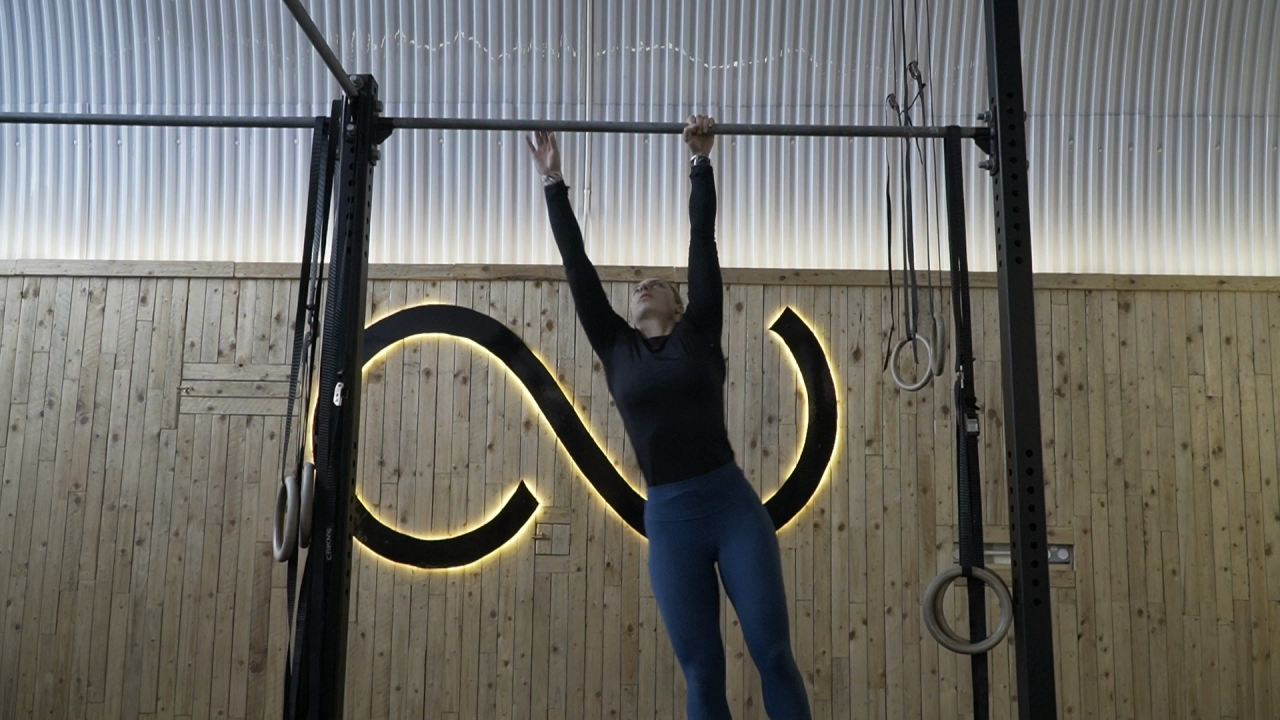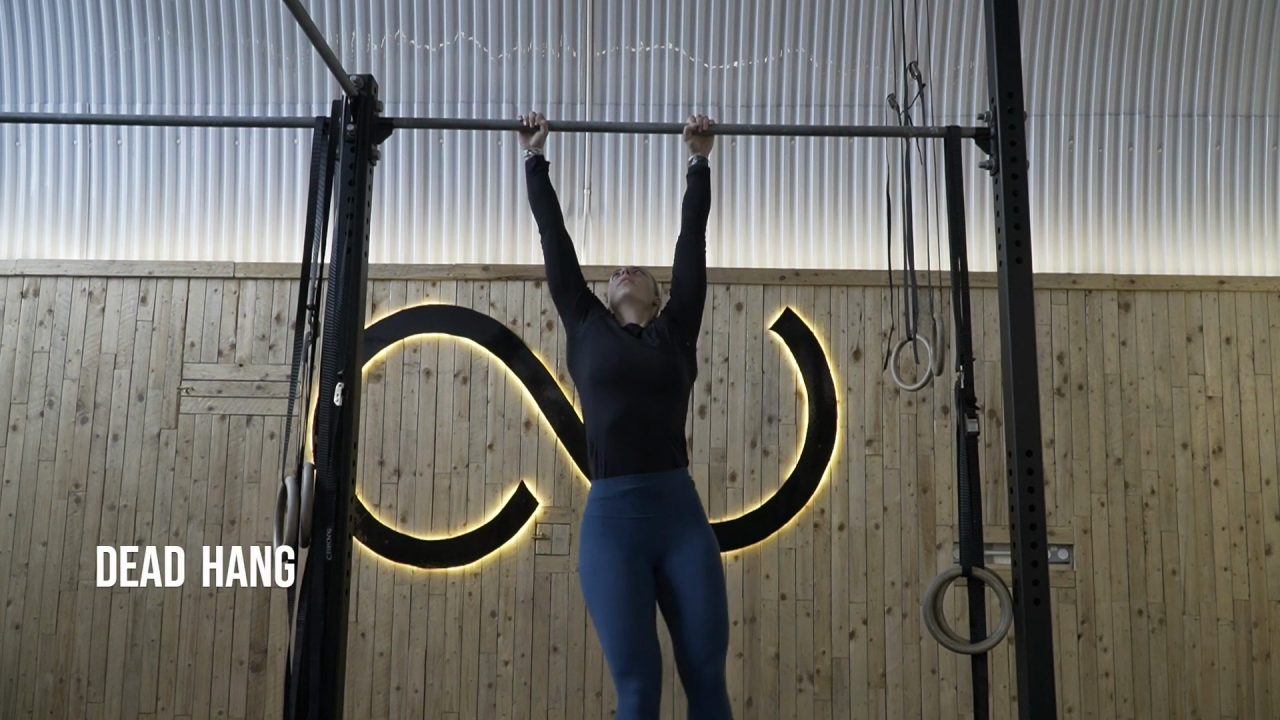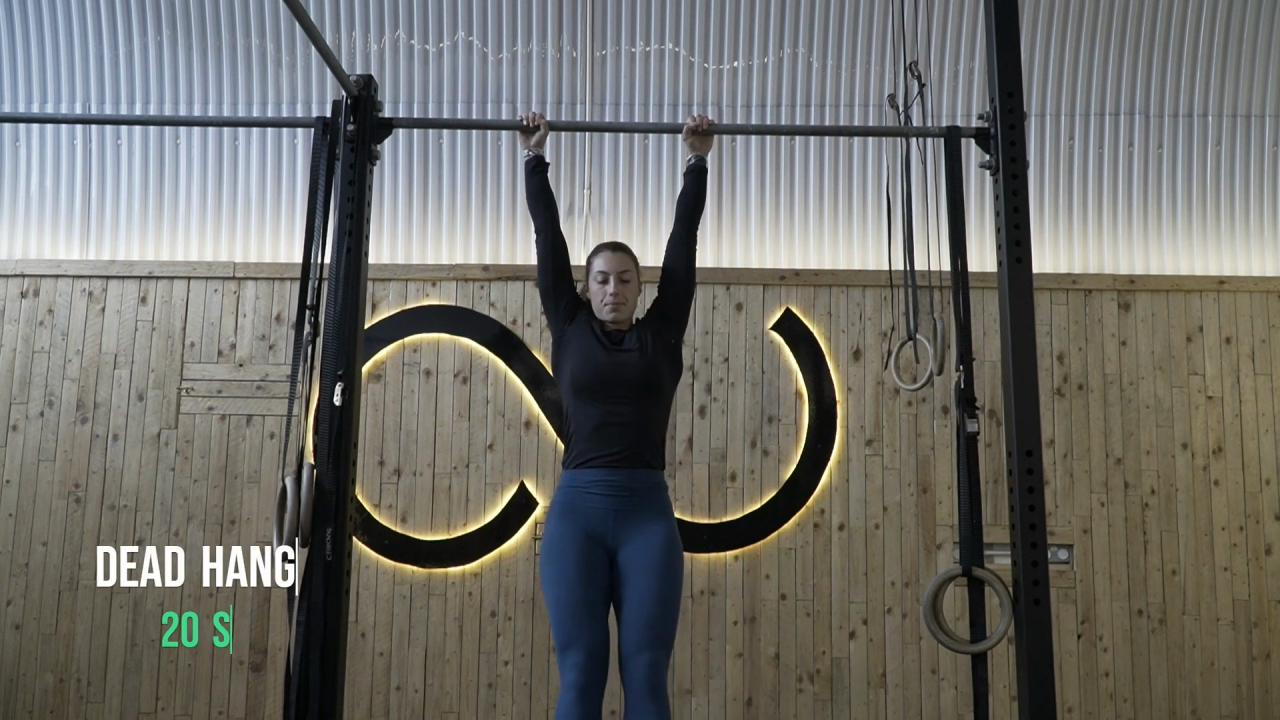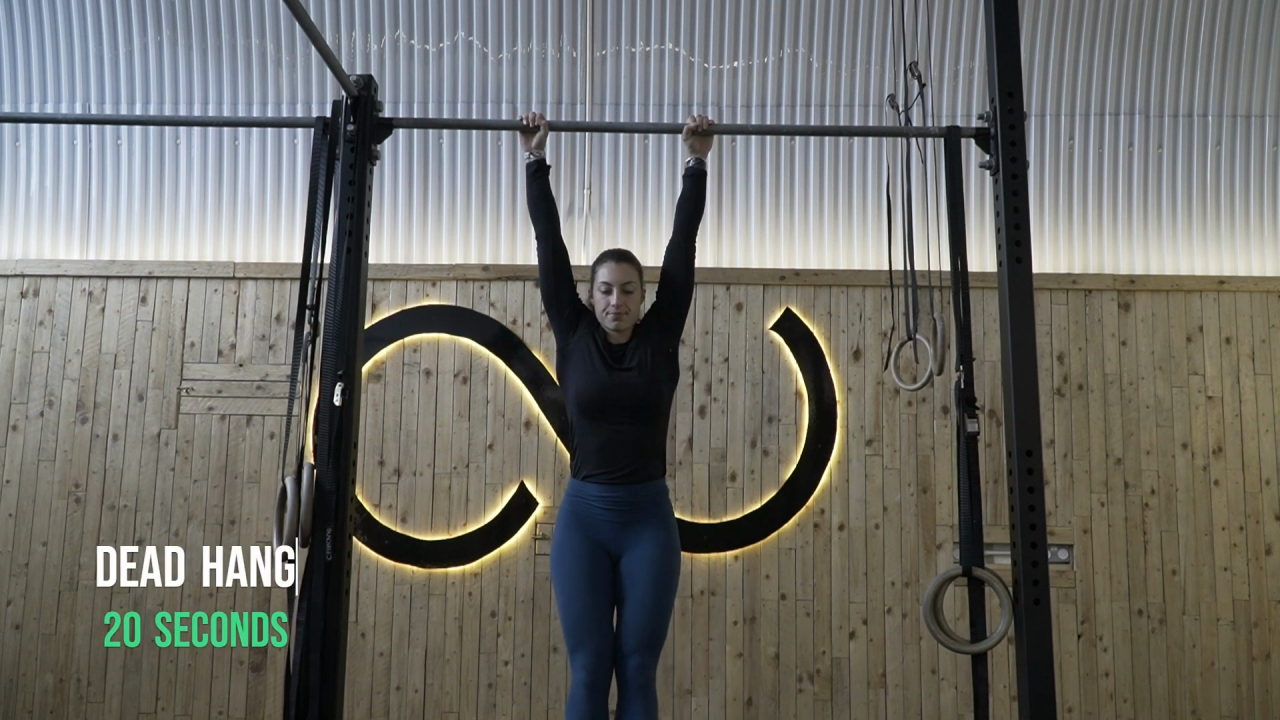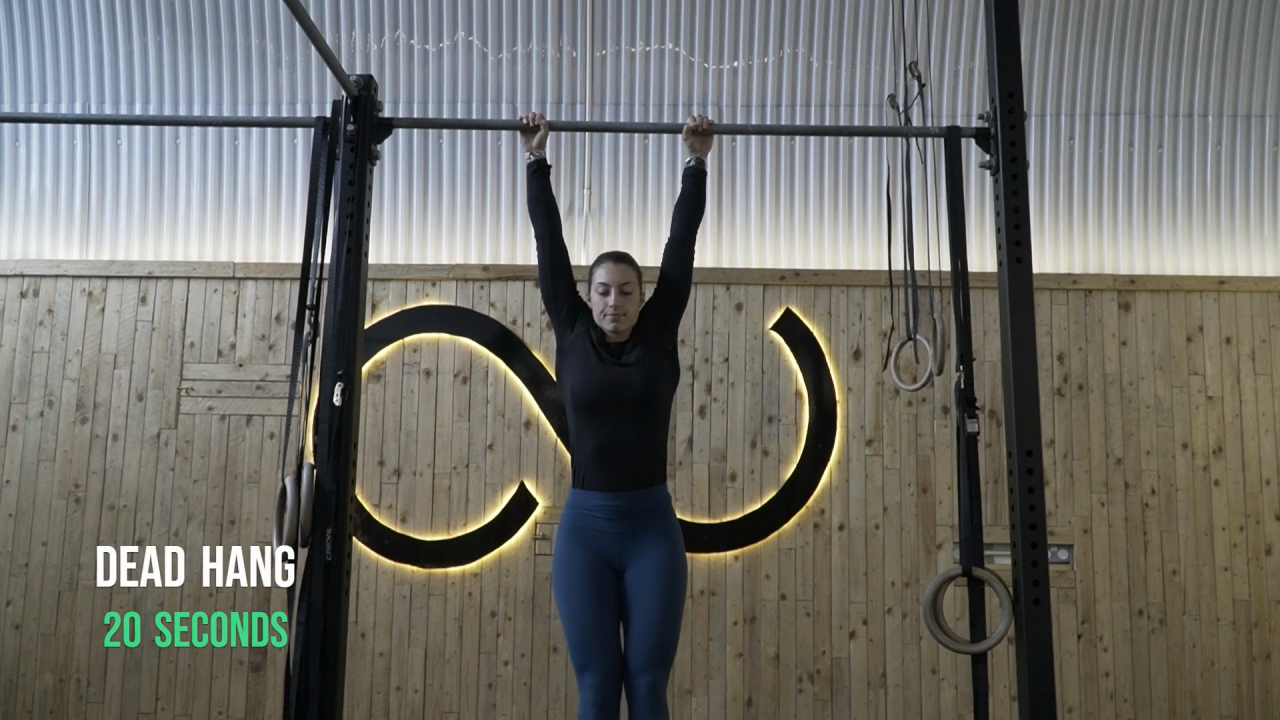
dt=0.7s
person 1, frame 1
left shoulder: (701, 338)
right shoulder: (618, 349)
left elbow: (703, 244)
right elbow: (578, 266)
left wrist: (701, 162)
right wrist: (553, 183)
left hip: (733, 505)
right hip: (669, 519)
left knee: (771, 653)
person 1, frame 2
left shoulder: (677, 332)
right shoulder: (585, 327)
left elbow: (692, 239)
right elbow: (554, 236)
left wrist: (699, 162)
right wrist: (535, 159)
left hip: (681, 513)
right hip: (610, 518)
person 1, frame 3
left shoulder: (662, 333)
right shoulder: (569, 329)
left elbow: (684, 237)
right elbow: (546, 235)
left wrist: (697, 161)
right wrist: (534, 159)
left hip: (647, 511)
right hip: (576, 509)
person 1, frame 4
left shoulder: (661, 337)
right shoulder: (573, 334)
left elbow: (683, 244)
right elbow: (549, 241)
left wrist: (696, 163)
right wrist: (536, 161)
left hip: (648, 518)
right hip: (584, 516)
right knee: (589, 670)
person 1, frame 5
left shoulder: (659, 336)
right shoulder: (572, 335)
left elbow: (682, 242)
right elbow: (548, 240)
left wrist: (696, 162)
right wrist: (536, 161)
left hip: (652, 526)
right hip: (584, 526)
